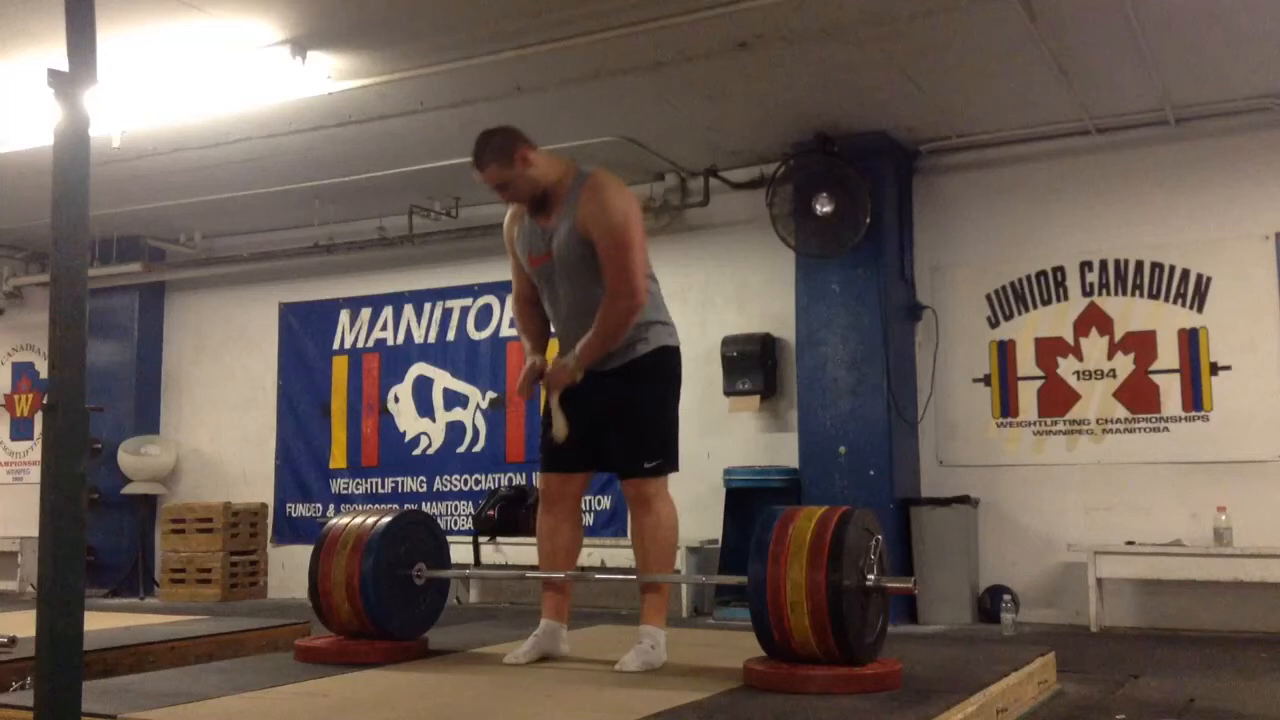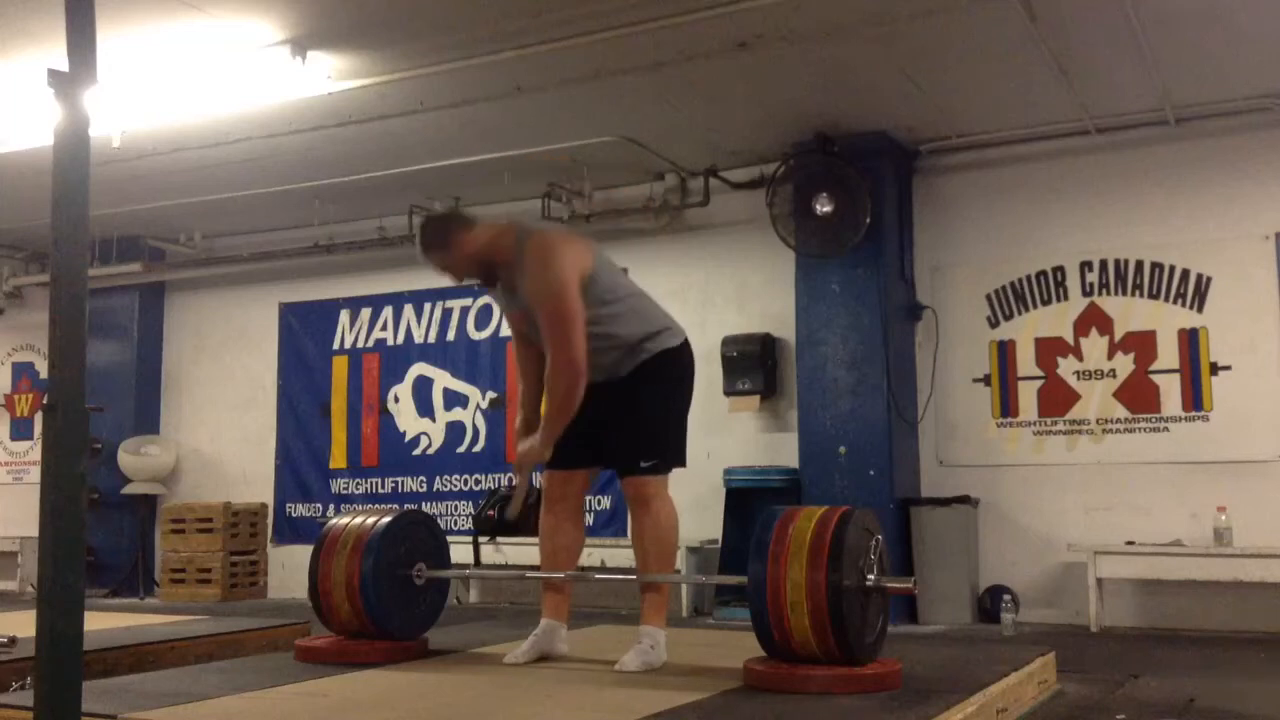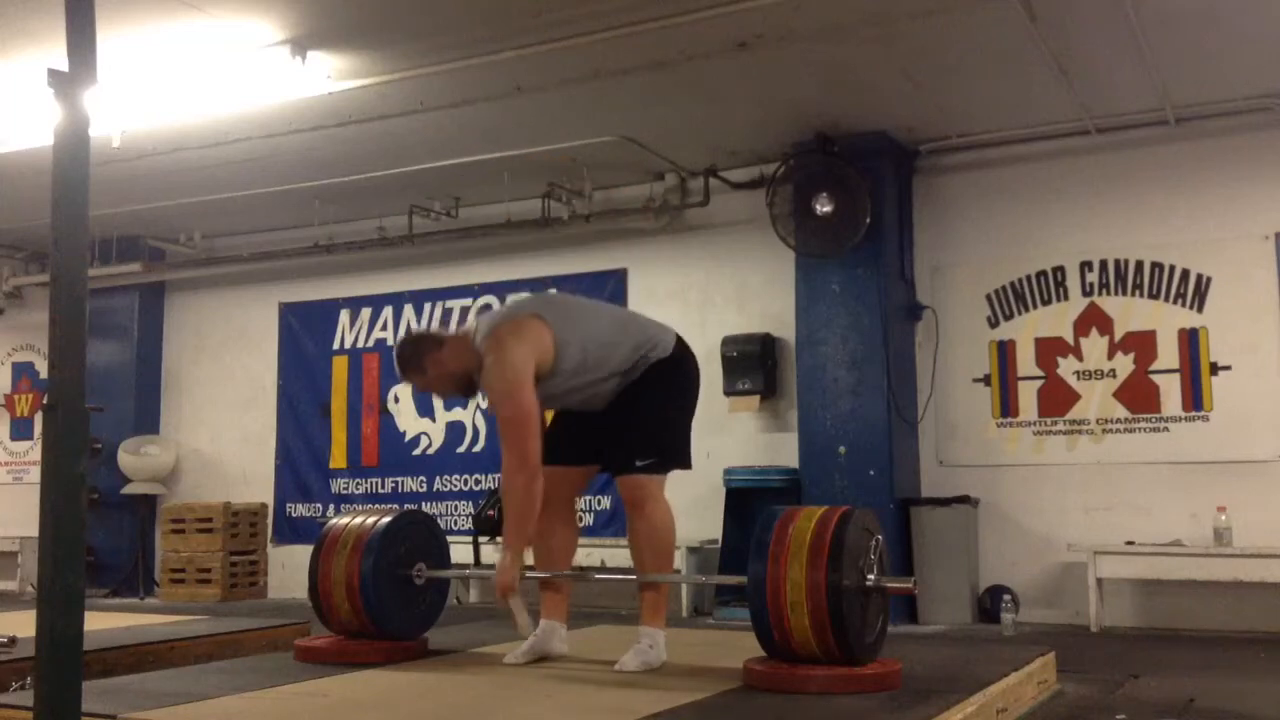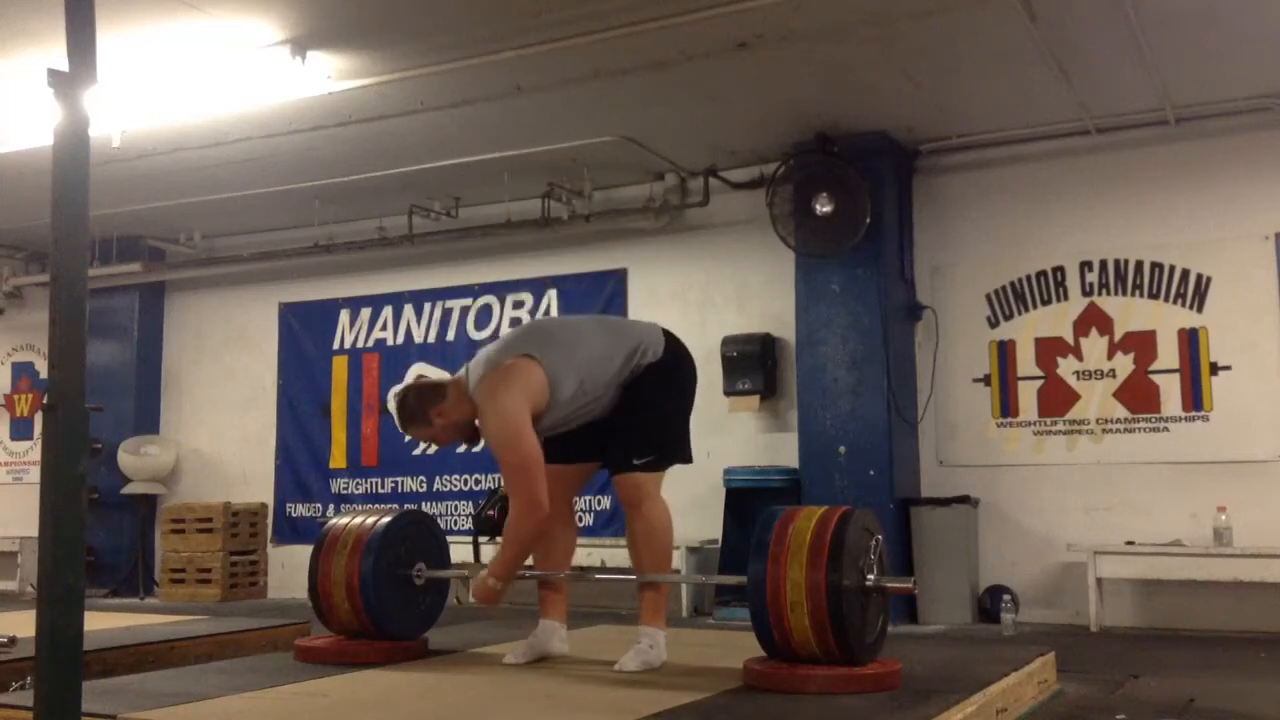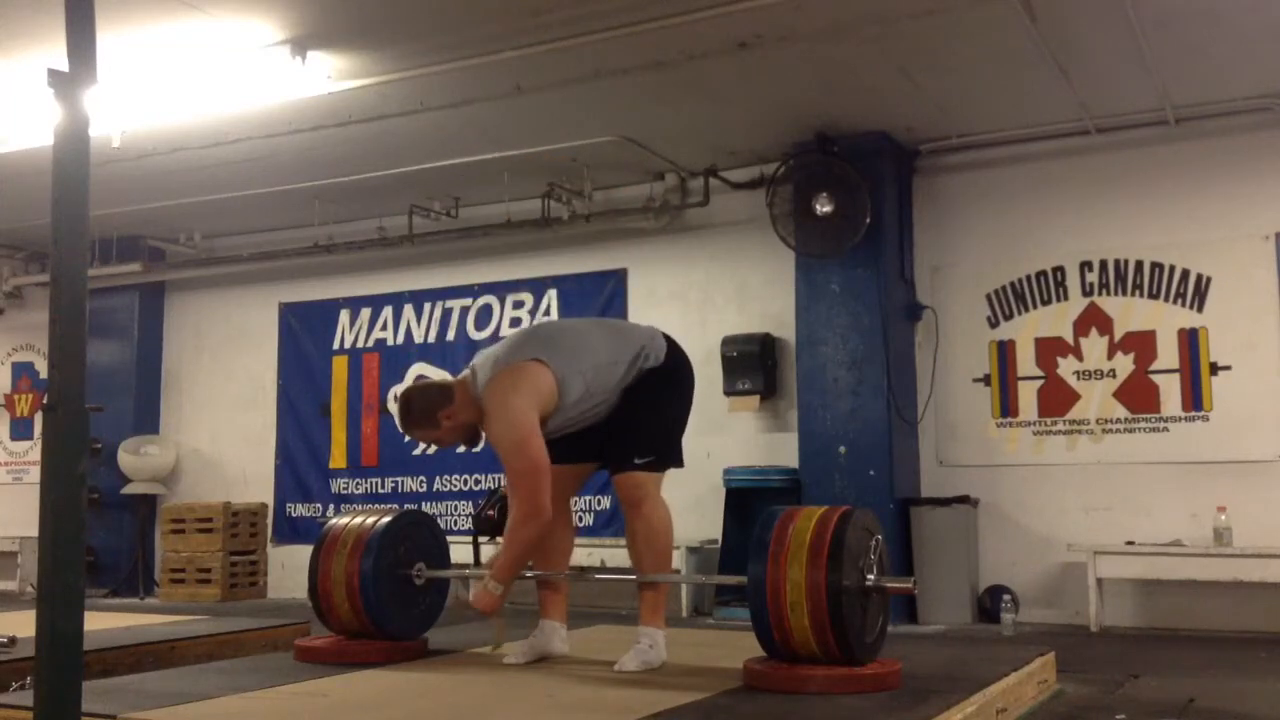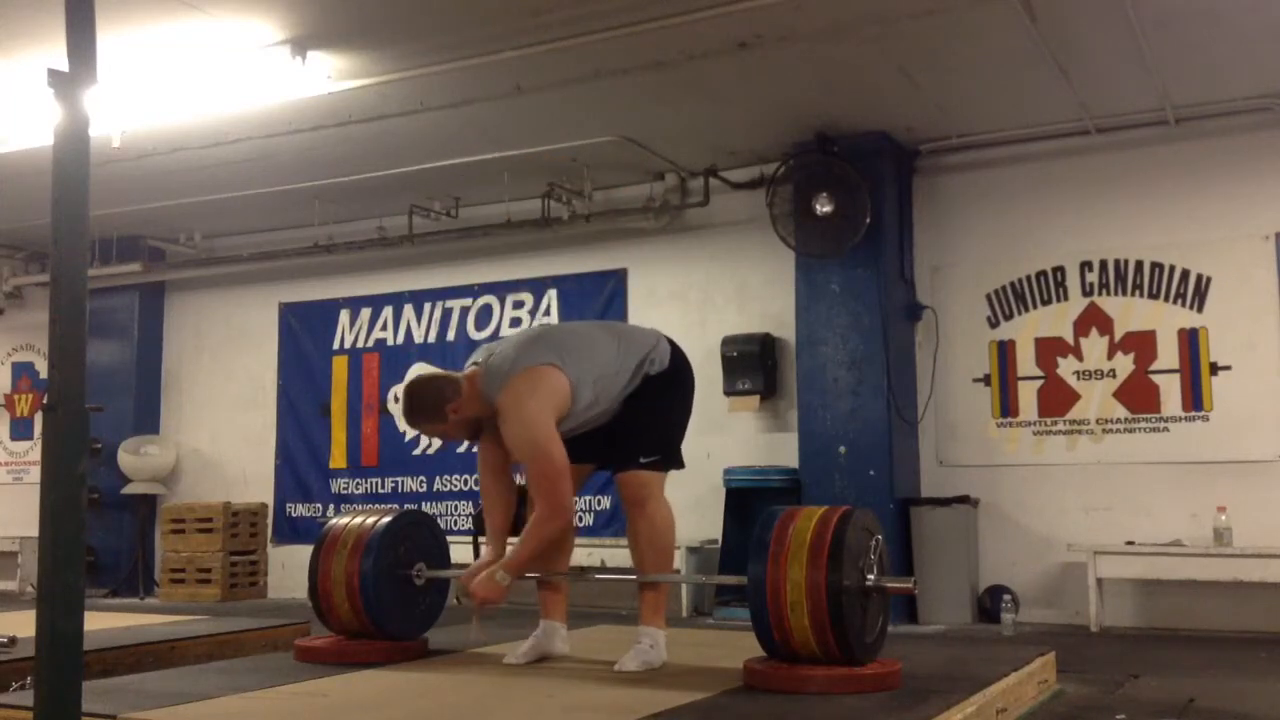
dt=0.4s
person 1, frame 1
left shoulder: (600, 199)
right shoulder: (517, 222)
left elbow: (630, 295)
right elbow: (525, 296)
left wrist: (576, 364)
right wrist: (535, 354)
left hip: (641, 361)
right hip: (581, 369)
left knee: (644, 489)
right knee: (556, 492)
left ankle: (653, 633)
right ankle: (552, 628)
person 1, frame 2
left shoulder: (542, 259)
right shoulder: (499, 269)
left elbow: (568, 363)
right elbow: (529, 344)
left wrist: (543, 443)
right wrist: (528, 414)
left hip: (654, 361)
right hip: (600, 375)
left knee: (643, 487)
right knee: (560, 490)
left ankle: (652, 635)
right ankle: (553, 628)
person 1, frame 3
left shoulder: (501, 358)
right shoulder: (479, 348)
left elbow: (522, 468)
left wrist: (511, 556)
right wrist: (516, 540)
left hip: (658, 369)
right hip: (604, 385)
left knee: (638, 489)
right knee: (553, 491)
left ankle: (652, 635)
right ankle: (551, 629)
person 1, frame 4
left shoulder: (496, 403)
right shoulder: (478, 383)
left elbow: (533, 508)
left wrist: (495, 578)
right wrist: (507, 564)
left hip: (654, 369)
right hip: (602, 388)
left knee: (635, 488)
right knee: (551, 490)
left ankle: (652, 635)
right ankle: (551, 629)
person 1, frame 5
left shoulder: (505, 405)
right shoulder: (476, 382)
left elbow: (533, 511)
left wrist: (496, 584)
right wrist: (512, 550)
left hip: (653, 371)
right hip: (600, 388)
left knee: (635, 490)
right knee: (548, 490)
left ankle: (651, 635)
right ankle: (551, 629)
person 1, frame 6
left shoulder: (520, 405)
right shoulder: (475, 383)
left elbow: (558, 510)
right elbow: (494, 474)
left wrist: (502, 576)
right wrist: (493, 551)
left hip: (655, 376)
right hip: (602, 387)
left knee: (639, 489)
right knee: (544, 490)
left ankle: (652, 635)
right ankle: (552, 630)
